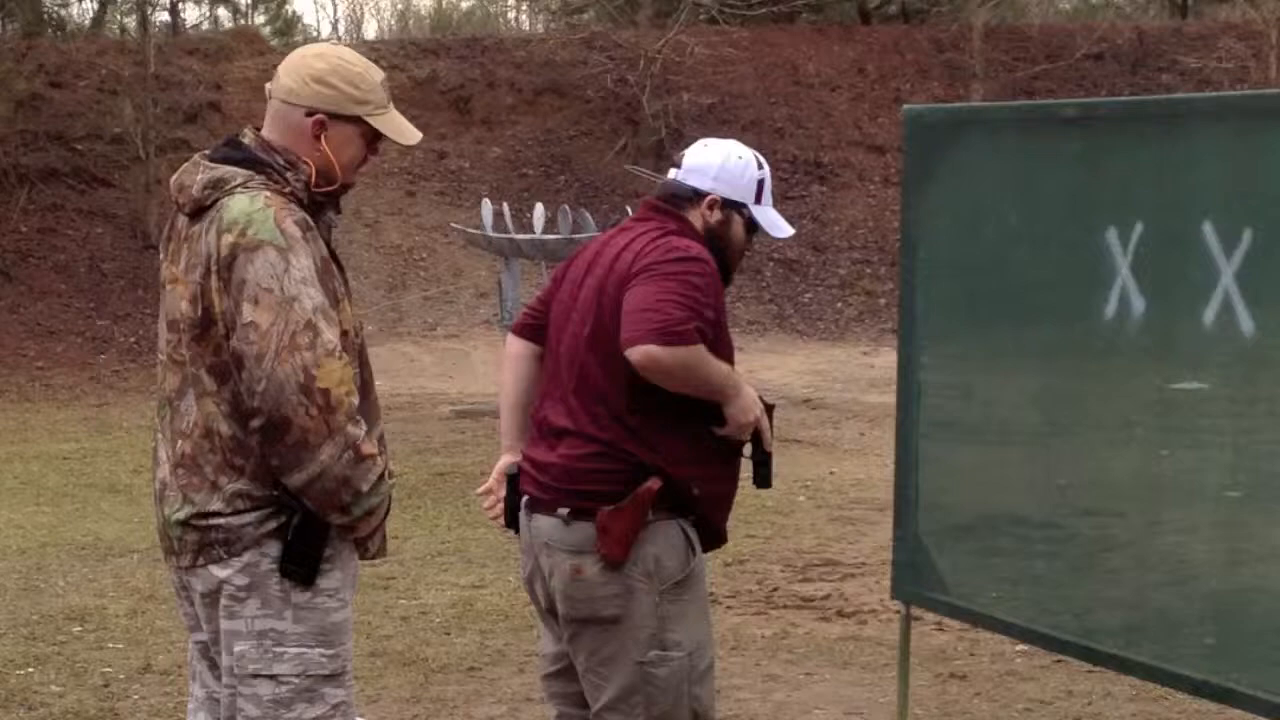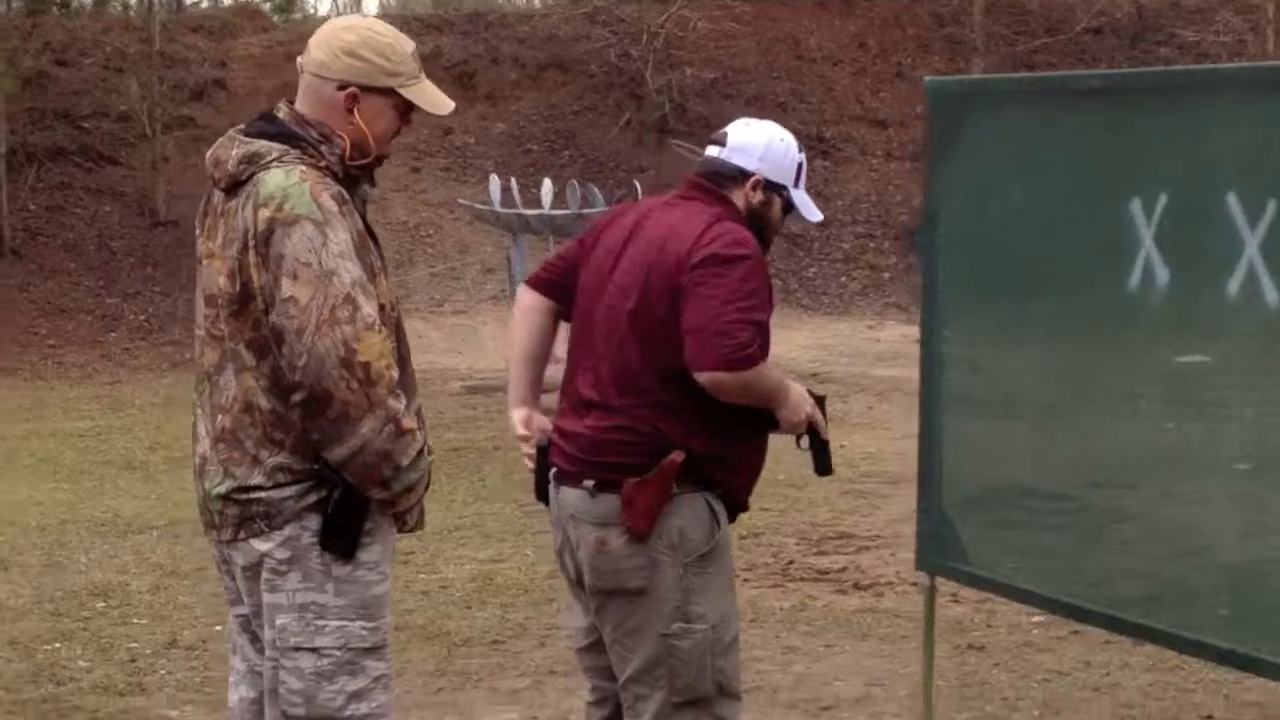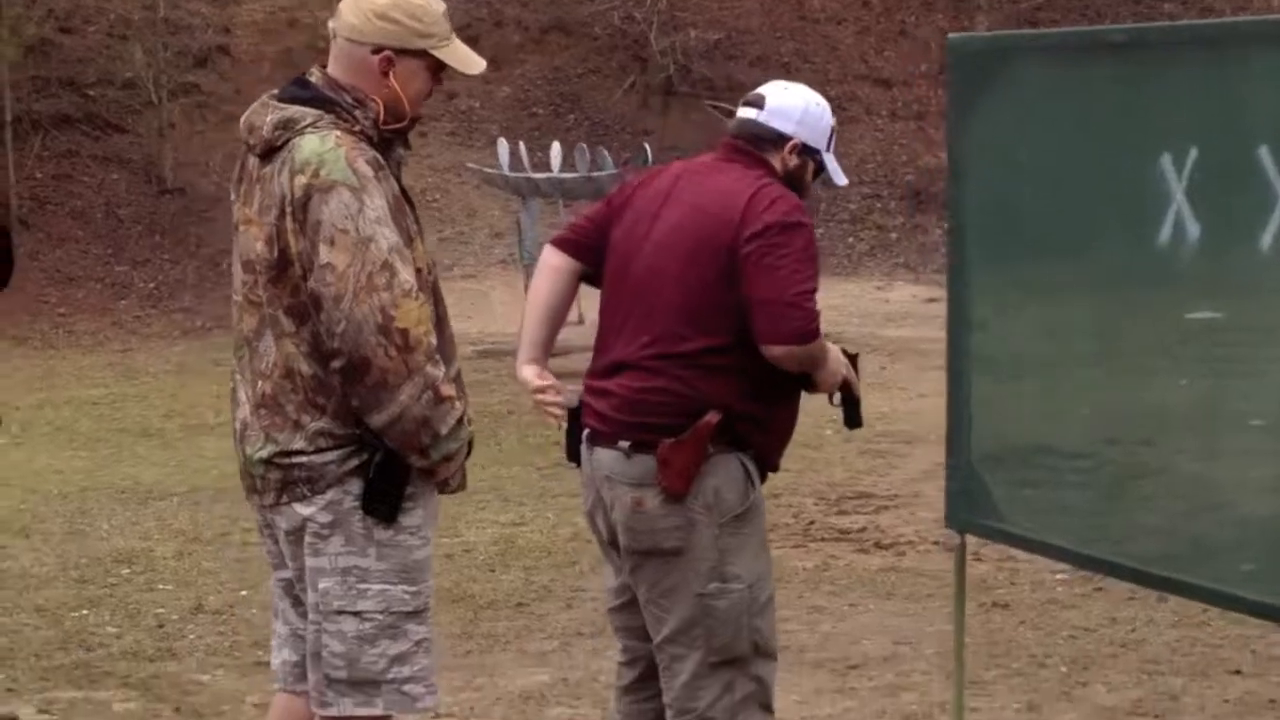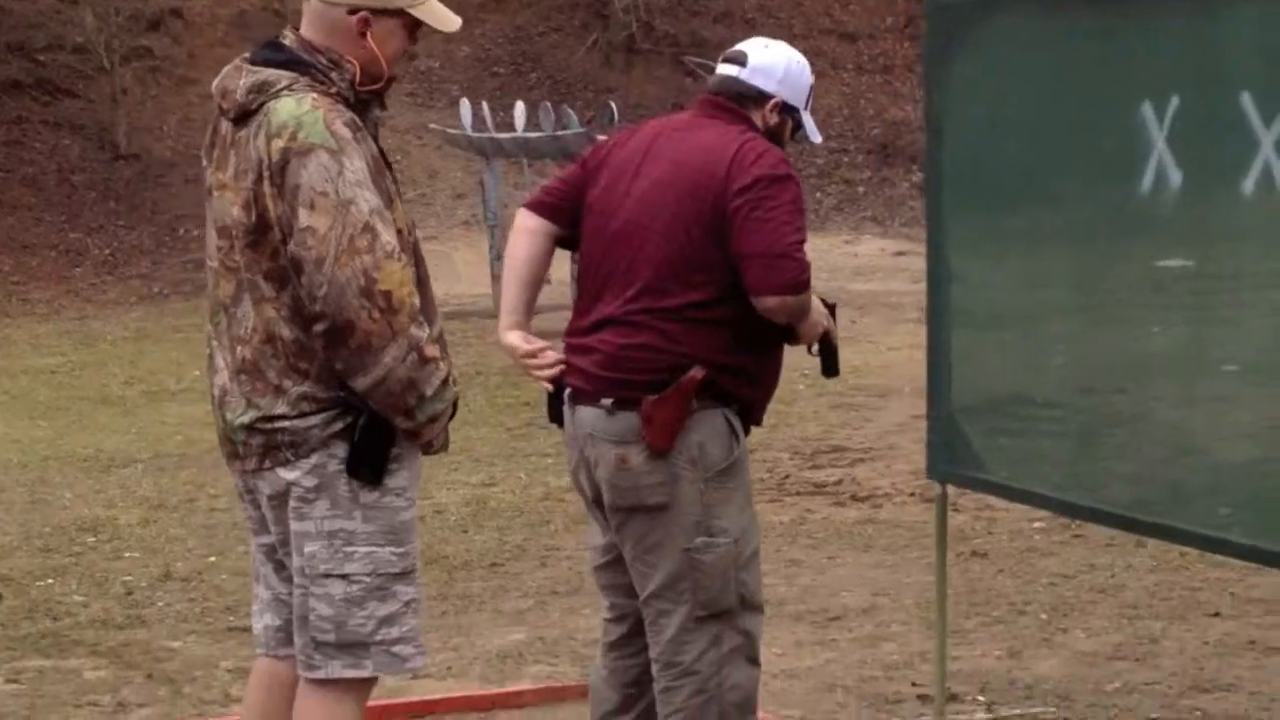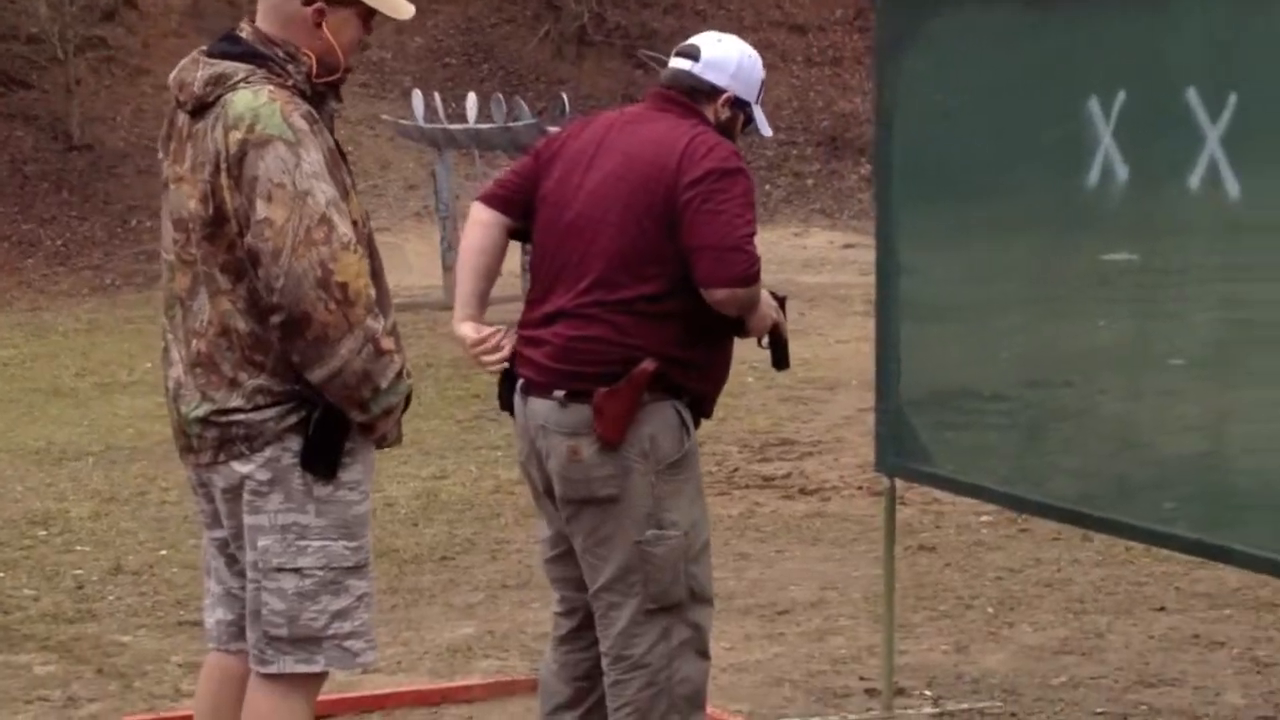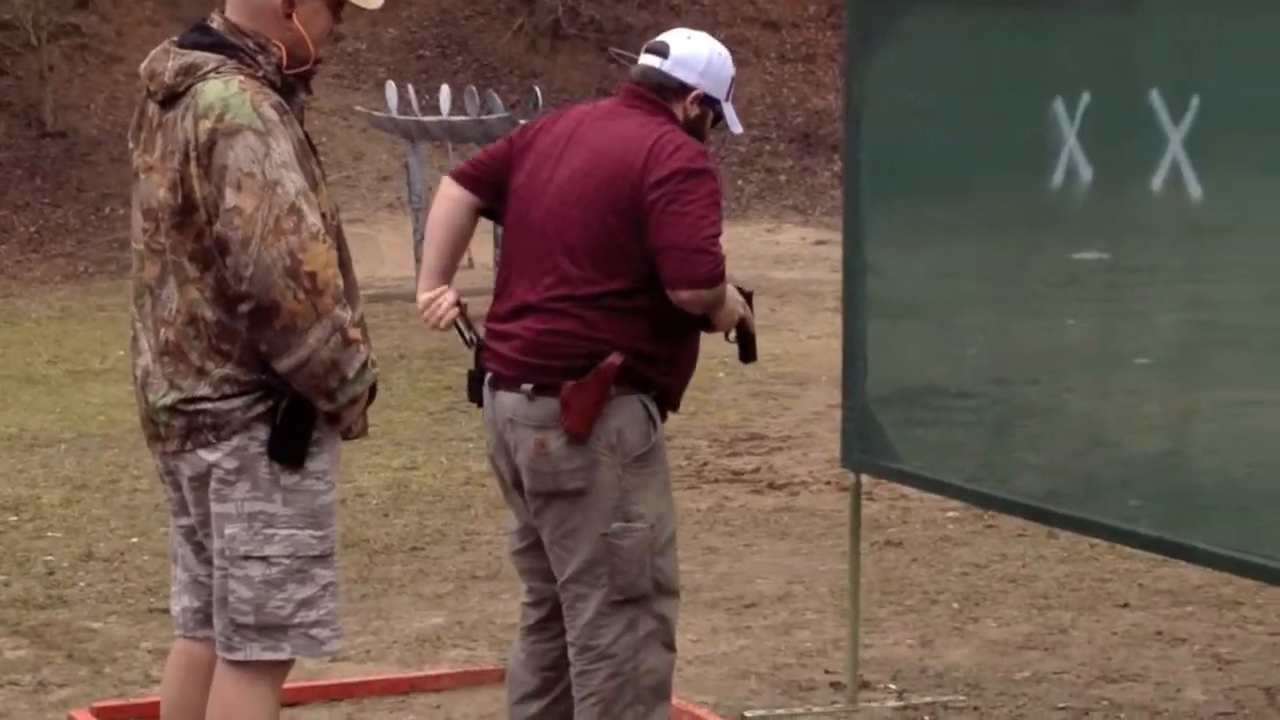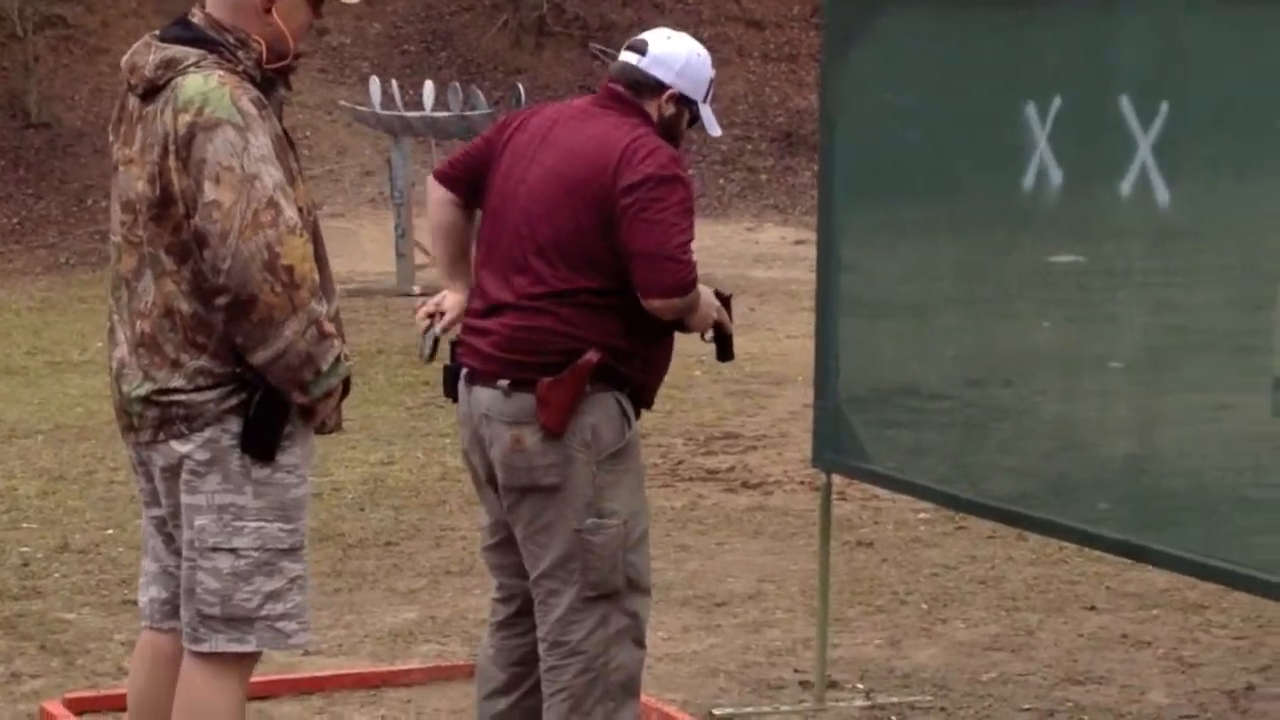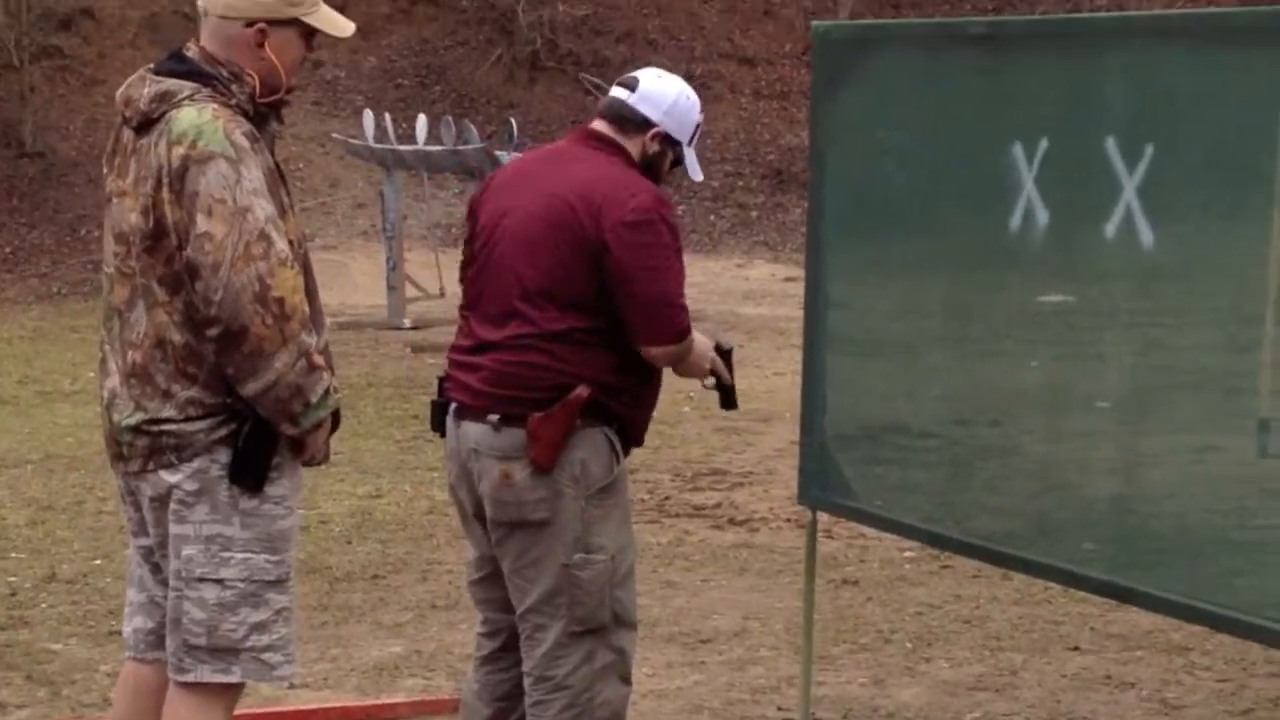
dt=0.2s
person 1, frame 1
left shoulder: (210, 207)
right shoulder: (265, 223)
right elbow: (300, 397)
right wrist: (366, 507)
left hip: (211, 520)
right hip: (270, 538)
person 1, frame 2
left shoulder: (245, 181)
right shoulder: (301, 198)
right elbow: (338, 370)
right wrist: (404, 480)
left hip: (250, 490)
right hip: (310, 508)
person 1, frame 3
left shoulder: (279, 147)
right shoulder: (335, 165)
right elbow: (377, 335)
right wrist: (444, 444)
left hip: (289, 453)
right hip: (352, 471)
person 1, frame 4
left shoulder: (250, 110)
right shoulder: (313, 128)
right elbow: (359, 297)
right wrist: (428, 404)
left hip: (267, 414)
right hip: (334, 433)
left knee: (288, 644)
right knee: (339, 661)
person 1, frame 5
left shoulder: (205, 102)
right shoulder: (270, 119)
right elbow: (316, 288)
right wrist: (381, 394)
left hip: (219, 408)
right hip: (288, 426)
left knee: (238, 638)
right knee: (290, 657)
person 1, frame 6
left shoulder: (175, 92)
right shoulder: (239, 109)
right elbow: (283, 277)
right wrist: (347, 384)
left hip: (188, 397)
right hip: (255, 414)
left knee: (204, 626)
right knee: (256, 644)
person 1, frame 7
left shoulder: (157, 84)
right shoulder: (220, 102)
right elbow: (261, 268)
right wrist: (321, 377)
left hip: (162, 388)
right hip: (227, 406)
left knee: (174, 618)
right knee: (224, 634)
person 1, frame 8
left shoulder: (149, 121)
right shoulder: (212, 137)
right elbow: (251, 302)
right wrist: (310, 410)
left hip: (151, 422)
right hip: (217, 439)
left knee: (156, 647)
person 2, frame 1
left shoulder: (603, 249)
right shoulder: (677, 255)
left elbow: (525, 337)
right elbow: (653, 348)
left wrist: (514, 446)
right wrist: (732, 388)
left hip: (553, 524)
right hip: (623, 543)
person 2, frame 2
left shoulder: (625, 222)
right shoulder: (726, 243)
left elbow: (538, 291)
right elbow: (724, 367)
left wrist: (523, 400)
right wrist: (782, 395)
left hip: (581, 495)
right hip: (652, 514)
person 2, frame 3
left shoulder: (652, 185)
right shoulder: (772, 208)
left elbow: (563, 254)
right elbow: (786, 341)
left wrist: (533, 357)
right wrist: (823, 362)
left hip: (612, 457)
right hip: (687, 475)
left knee: (649, 663)
person 2, frame 4
left shoulder: (626, 144)
right shoulder: (756, 163)
left elbow: (538, 216)
right elbow: (778, 292)
left wrist: (514, 323)
right wrist: (808, 315)
left hip: (594, 415)
right hip: (671, 433)
left knee: (635, 620)
right knee: (705, 627)
person 2, frame 5
left shoulder: (581, 136)
right shoulder: (707, 157)
left elbow: (492, 209)
right elbow: (728, 285)
left wrist: (469, 314)
right wrist: (758, 309)
left hip: (545, 406)
right hip: (621, 423)
left knee: (585, 612)
right knee: (656, 618)
person 2, frame 6
left shoulder: (553, 129)
right shoulder: (675, 156)
left elbow: (461, 184)
right elbow: (691, 286)
left wrist: (436, 280)
right wrist: (725, 302)
left hip: (513, 397)
right hip: (590, 415)
left knee: (553, 602)
right knee: (623, 610)
person 2, frame 7
left shoulder: (530, 125)
right shoulder: (647, 160)
left elbow: (448, 184)
right elbow: (666, 294)
left wrist: (456, 284)
right wrist: (701, 305)
left hip: (487, 391)
right hip: (562, 412)
left knee: (521, 599)
right knee: (592, 607)
person 2, frame 8
left shoulder: (513, 174)
right shoulder: (631, 202)
right elbow: (662, 343)
right wrist: (694, 355)
left hip: (473, 427)
left knee: (506, 633)
right knee: (577, 642)
